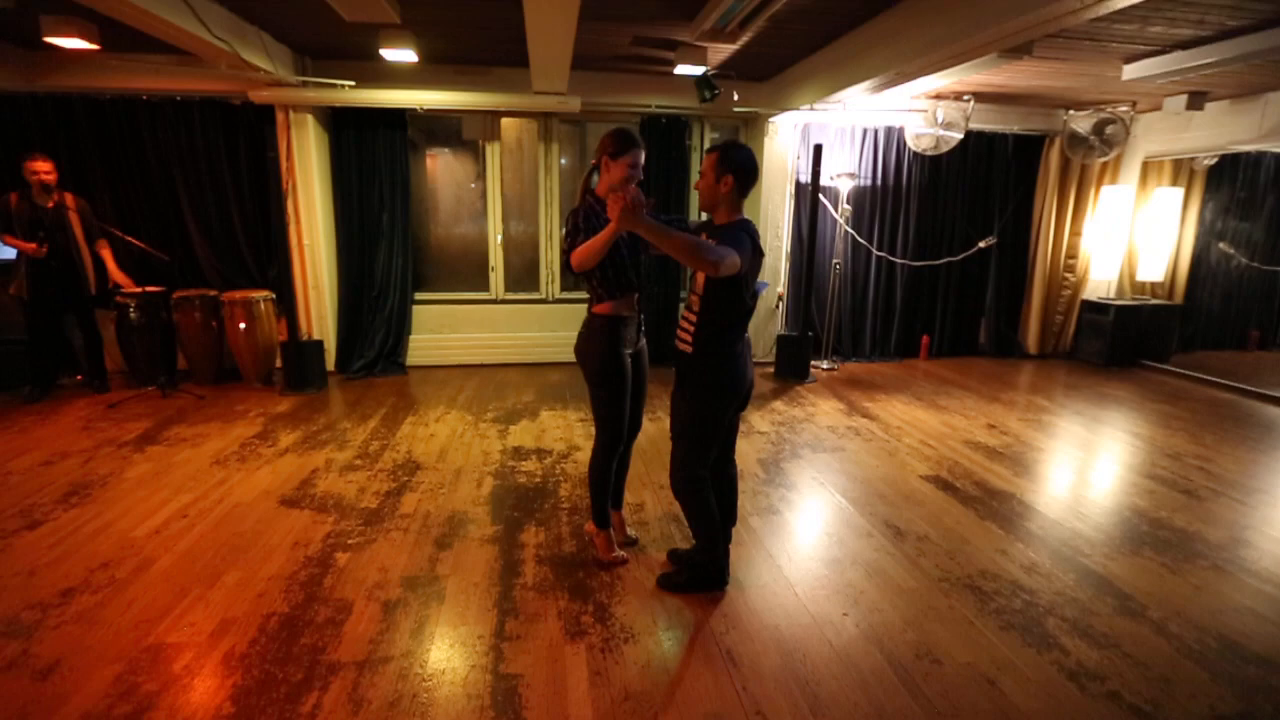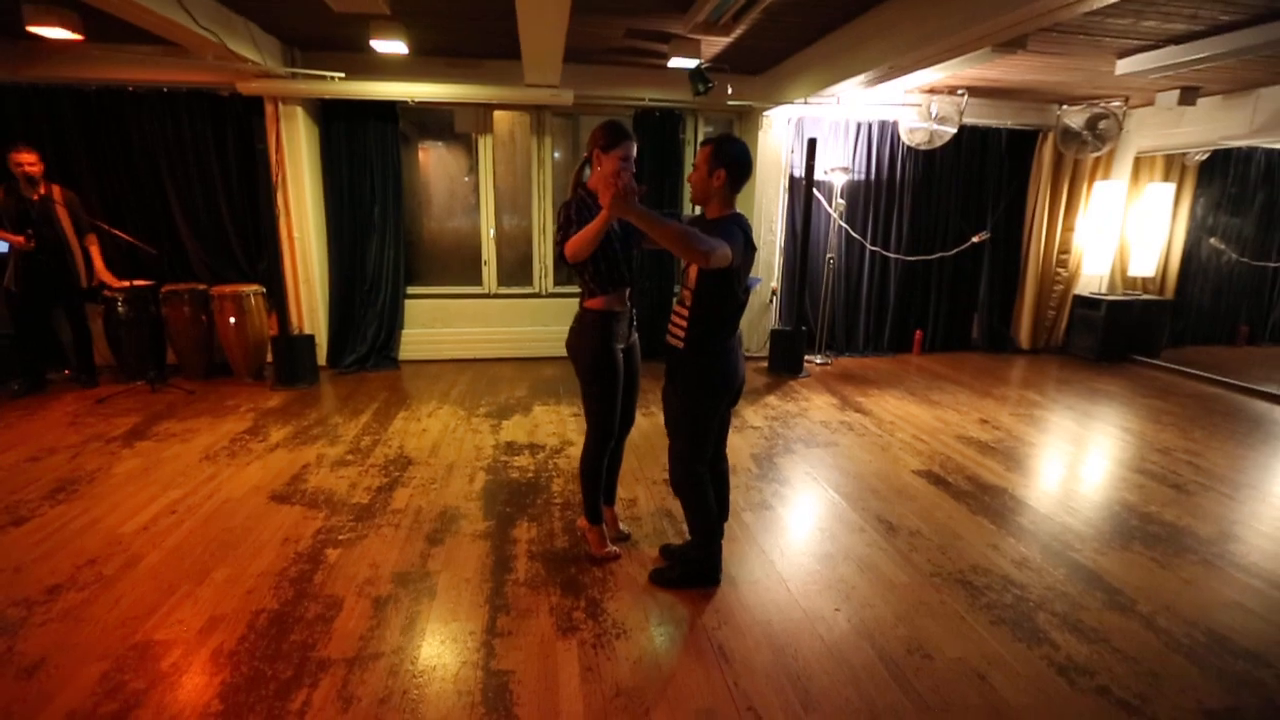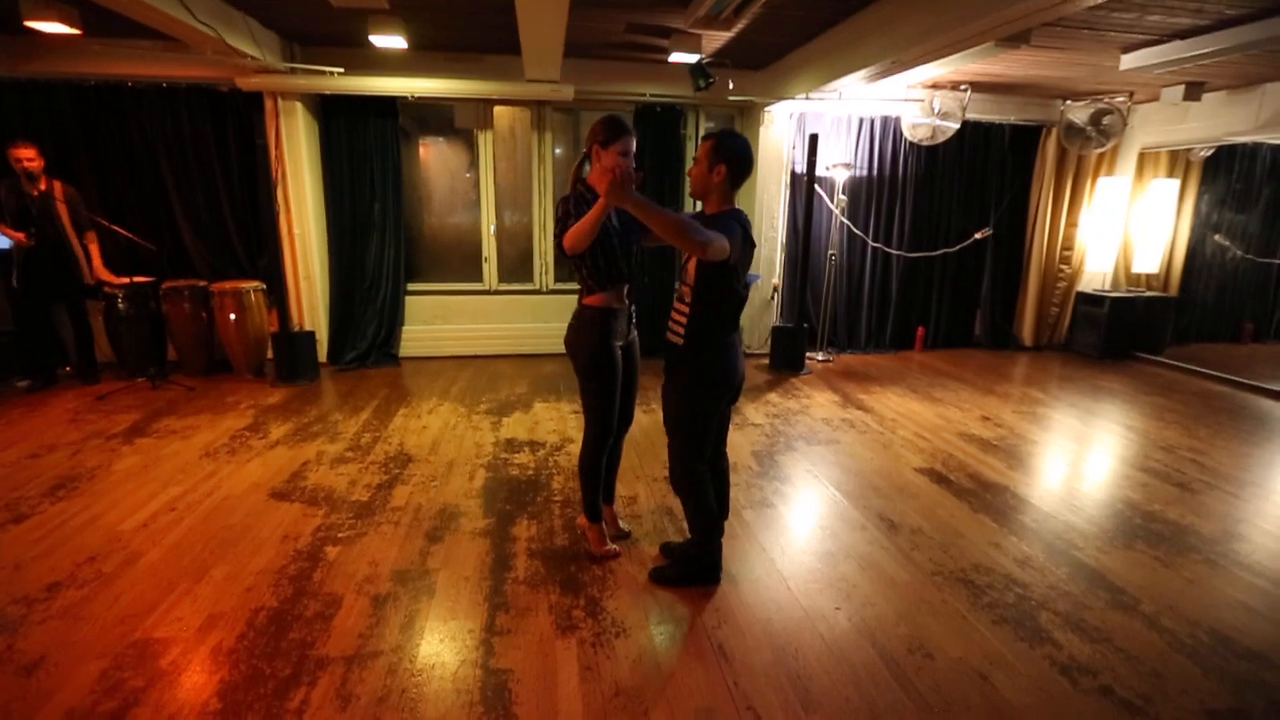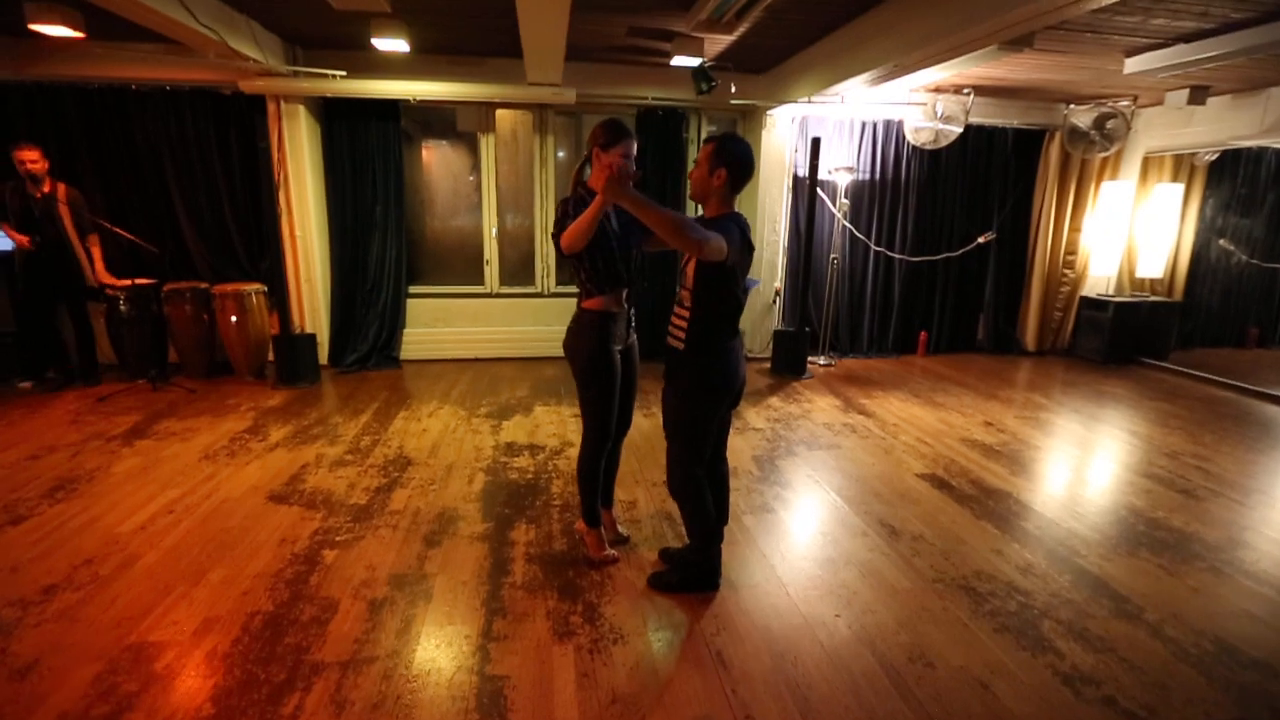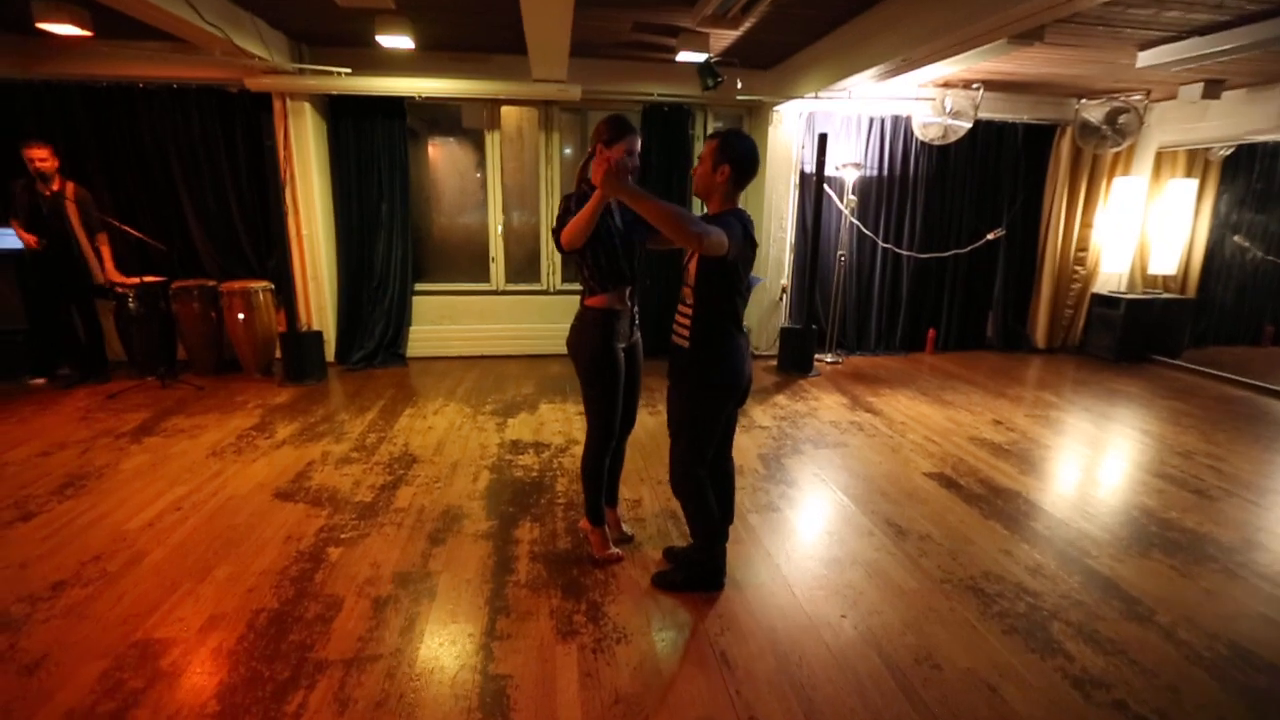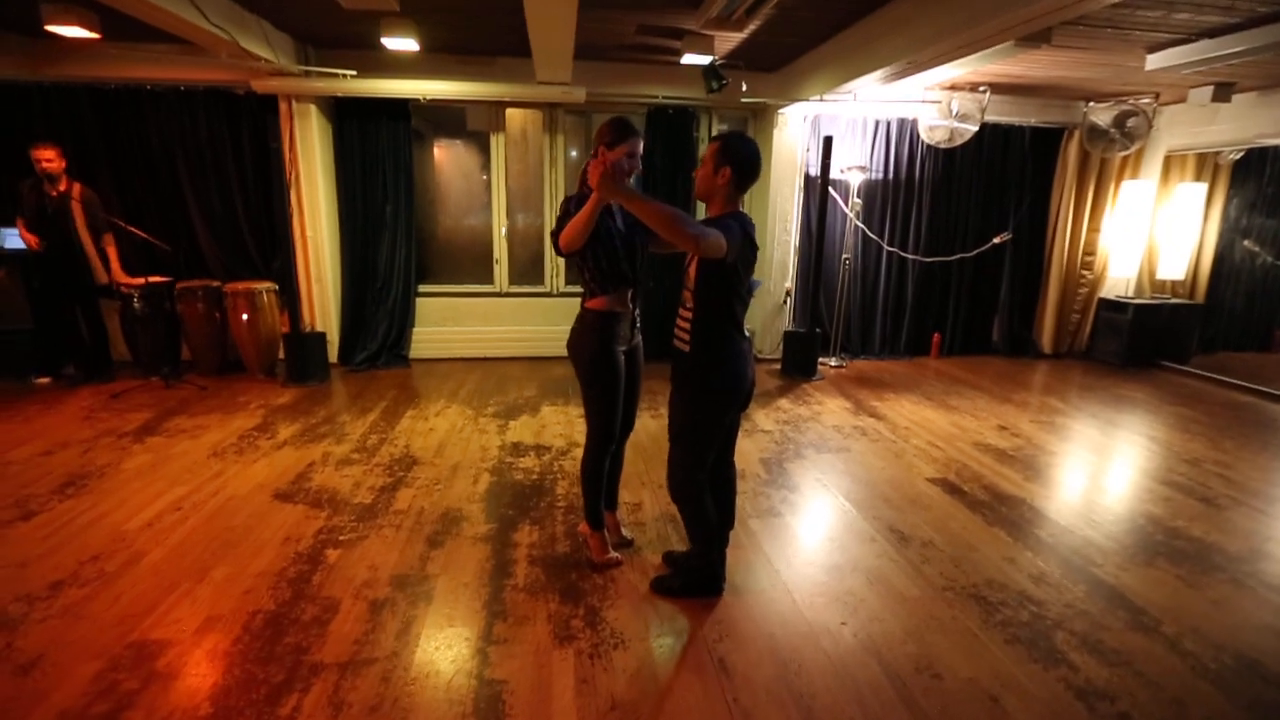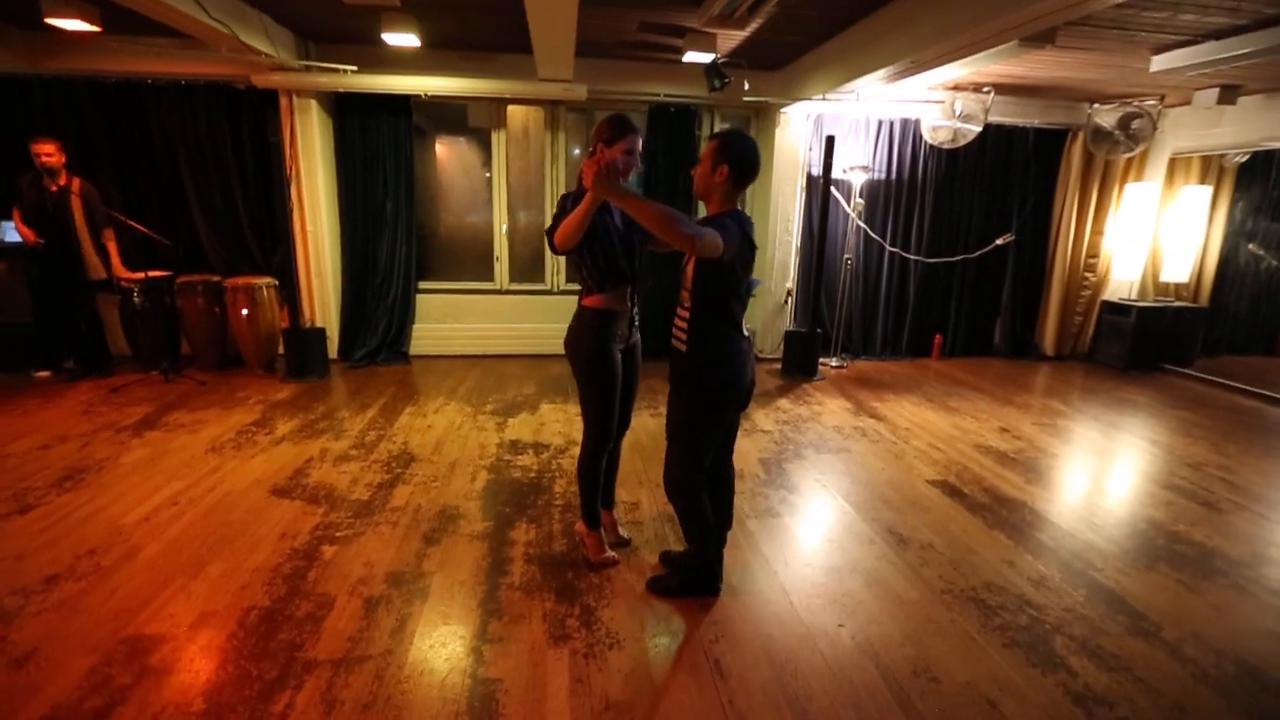
dt=0.1s
person 1, frame 1
left shoulder: (739, 239)
right shoulder: (715, 230)
left elbow: (712, 262)
right elbow: (687, 246)
left wrist: (639, 225)
left hip: (711, 374)
right hip: (721, 370)
left knee: (689, 474)
right knee: (718, 465)
left ankle: (710, 567)
right ankle: (713, 552)
person 1, frame 2
left shoulder: (731, 232)
right shoulder: (708, 223)
left elbow: (703, 253)
right elbow: (678, 237)
left wrist: (632, 212)
left hip: (702, 369)
right hip: (712, 365)
left knee: (688, 470)
right knee: (710, 460)
left ankle: (703, 563)
right ankle: (705, 547)
person 1, frame 3
left shoulder: (732, 229)
right shoulder: (710, 220)
left elbow: (700, 245)
right elbow: (678, 232)
left wrist: (629, 201)
left hip: (701, 367)
right hip: (712, 362)
left knee: (688, 468)
right knee: (710, 459)
left ankle: (703, 562)
right ankle: (705, 546)
person 1, frame 4
left shoulder: (730, 232)
right shoulder: (711, 224)
left elbow: (695, 243)
right elbow: (677, 234)
left wrist: (626, 198)
right wrist: (623, 201)
left hip: (702, 371)
right hip: (713, 367)
left knee: (685, 473)
right knee: (709, 463)
left ankle: (702, 568)
right ankle: (705, 551)
person 1, frame 5
left shoulder: (732, 228)
right shoulder: (719, 223)
left elbow: (694, 235)
right elbow: (683, 233)
left wrist: (624, 192)
left hip: (706, 370)
right hip: (721, 364)
left knee: (688, 472)
right knee: (714, 463)
left ankle: (706, 568)
right ankle: (710, 551)
person 1, frame 6
left shoulder: (732, 231)
right shoulder: (722, 227)
left elbow: (691, 236)
right elbow: (682, 235)
left wrist: (620, 194)
right wrist: (620, 198)
left hip: (709, 374)
right hip: (724, 368)
left knee: (686, 476)
right knee: (716, 467)
left ankle: (706, 573)
right ankle: (710, 556)
person 1, frame 7
left shoulder: (729, 229)
right shoulder: (724, 226)
left elbow: (685, 235)
right elbow: (685, 235)
left wrist: (615, 193)
right wrist: (617, 198)
left hip: (707, 374)
right hip: (725, 368)
left knee: (683, 476)
right knee: (715, 468)
left ankle: (702, 573)
right ankle: (707, 557)
person 2, frame 1
right shoulder: (585, 215)
right elbow: (577, 262)
right wrist: (616, 225)
left hip: (634, 331)
right hip: (605, 336)
left knee: (630, 430)
right knee: (611, 435)
left ankle: (613, 513)
right ankle: (599, 526)
person 2, frame 2
right shoulder: (576, 208)
right elbow: (571, 253)
right wrist: (608, 212)
left hip: (626, 326)
right hip: (597, 331)
left knee: (622, 425)
right knee: (602, 430)
left ankle: (606, 508)
right ankle: (592, 522)
person 2, frame 3
left shoulder: (620, 206)
right shoulder: (576, 202)
right elbow: (570, 245)
right wrist: (604, 200)
left hip: (625, 323)
right hip: (595, 328)
left knee: (621, 423)
right knee: (600, 429)
left ankle: (605, 506)
right ankle: (592, 521)
person 2, frame 4
left shoulder: (620, 210)
right shoulder: (576, 205)
right elbow: (567, 245)
right wrist: (602, 197)
left hip: (624, 327)
right hip: (594, 332)
left knee: (619, 428)
right knee: (598, 433)
left ankle: (604, 511)
right ankle: (590, 525)
person 2, frame 5
left shoulder: (626, 206)
right shoulder: (580, 201)
right elbow: (566, 241)
right wrist: (600, 194)
left hip: (629, 325)
right hip: (598, 329)
left knee: (623, 427)
right knee: (603, 431)
left ankle: (608, 510)
right ankle: (594, 523)
person 2, frame 6
left shoulder: (628, 209)
right shoulder: (580, 204)
right elbow: (564, 244)
right wrist: (599, 196)
left hip: (630, 328)
right hip: (598, 332)
left knee: (622, 430)
right knee: (602, 435)
left ankle: (608, 513)
right ankle: (594, 527)
person 2, frame 7
right shoulder: (579, 202)
right elbow: (559, 243)
right wrist: (593, 195)
left hip: (628, 327)
right hip: (595, 330)
left knee: (618, 429)
right knee: (599, 433)
left ankle: (605, 513)
right ankle: (590, 526)
person 3, frame 1
left shoulder: (73, 204)
left elbow: (97, 237)
left wrist: (112, 269)
right wrist: (22, 245)
left hip: (76, 275)
right hip: (40, 277)
left knee: (89, 328)
right knee: (43, 331)
left ankle: (97, 377)
right ankle: (41, 382)
person 3, frame 2
left shoulder: (62, 196)
left elbow: (86, 231)
left wrist: (98, 265)
left hip: (66, 268)
right hip: (30, 270)
left knee: (78, 322)
right knee: (30, 324)
left ankle: (86, 372)
right ankle: (31, 377)
person 3, frame 3
left shoulder: (63, 192)
left elbow: (86, 229)
left wrist: (97, 264)
left hip: (67, 265)
right hip: (32, 267)
left knee: (79, 319)
right knee: (30, 320)
left ankle: (87, 369)
right ankle: (43, 371)
person 3, frame 4
left shoulder: (67, 194)
left elbow: (88, 231)
left wrist: (99, 267)
left hip: (70, 267)
right hip: (36, 268)
left knee: (80, 320)
right knee: (39, 321)
left ankle: (88, 370)
right ankle: (64, 370)
person 3, frame 5
left shoulder: (75, 193)
right shoulder: (22, 191)
left elbow: (97, 230)
right elbow: (16, 218)
left wrist: (108, 266)
right wrist: (22, 233)
left hip: (78, 265)
right hip: (44, 267)
left knee: (88, 318)
right knee: (56, 320)
left ankle: (98, 367)
right ankle: (80, 366)
person 3, frame 6
left shoulder: (81, 194)
right shoulder: (29, 190)
left elbow: (103, 231)
right elbow: (22, 217)
left wrist: (115, 267)
right wrist: (24, 233)
left hip: (81, 266)
right hip: (48, 267)
left knee: (92, 318)
right knee: (59, 320)
left ankle: (103, 366)
right ankle: (83, 367)
person 3, frame 7
left shoulder: (81, 188)
right shoulder: (28, 185)
left elbow: (103, 226)
right elbow: (19, 208)
left wrist: (115, 262)
right wrist: (21, 228)
left hip: (79, 260)
right hip: (46, 262)
left knee: (87, 311)
right knee: (53, 315)
left ankle: (102, 361)
right ankle: (82, 361)
